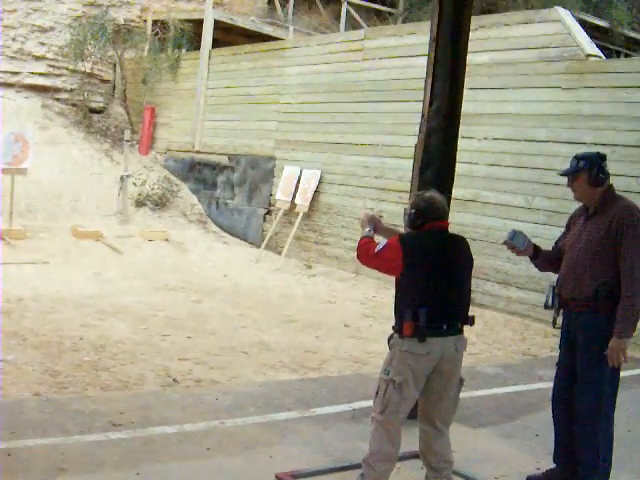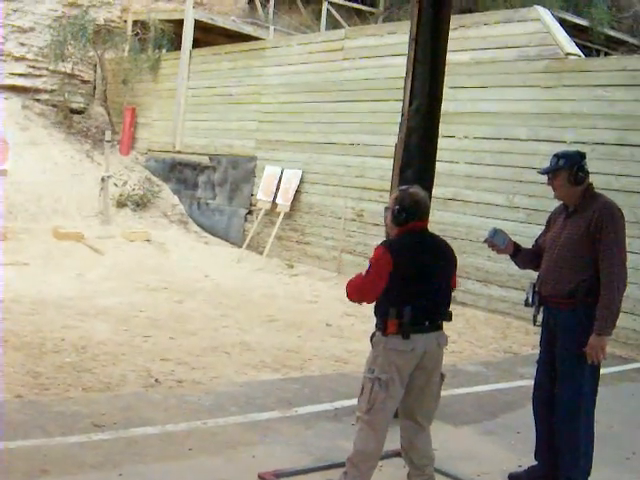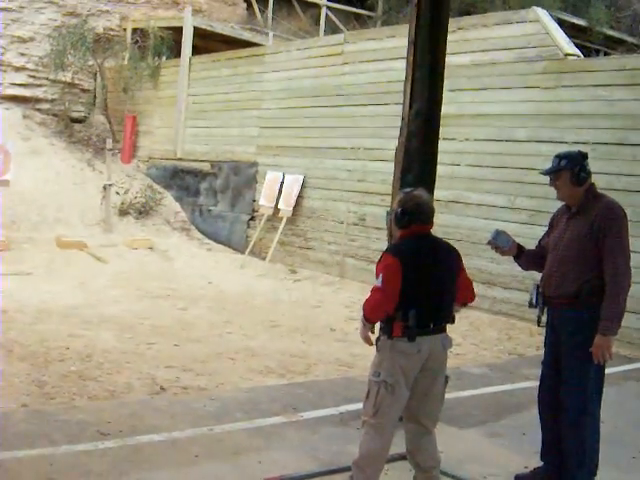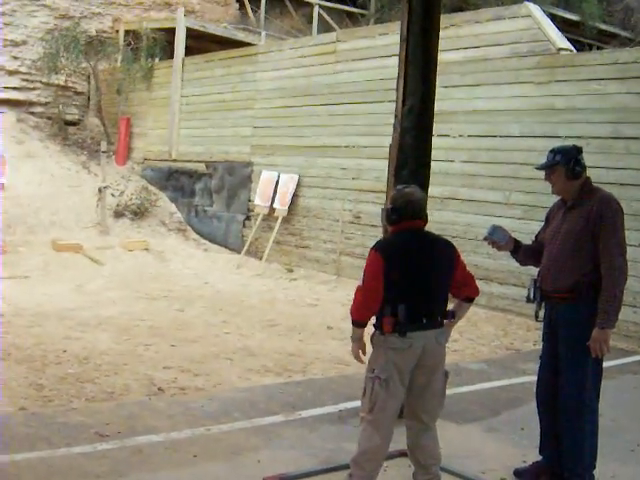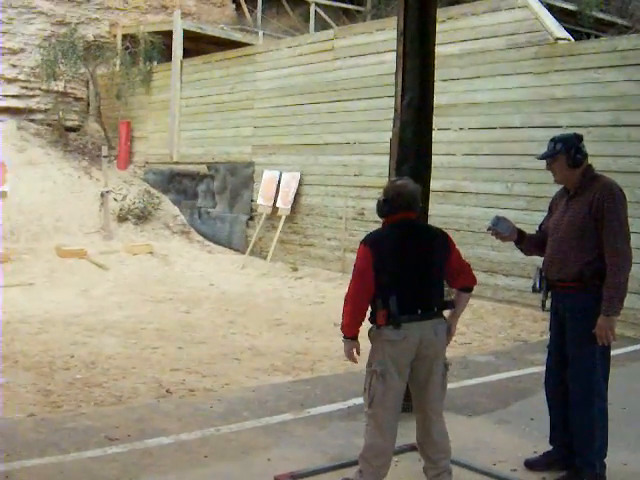
dt=0.4s
person 1, frame 1
right shoulder: (579, 215)
right elbow: (559, 261)
right wrist: (533, 252)
left hip: (601, 320)
right hip: (572, 317)
left knee: (593, 405)
right knee: (563, 398)
person 1, frame 2
left shoulder: (604, 212)
right shoulder: (559, 214)
left elbow: (613, 277)
right elbow: (539, 259)
left wrist: (602, 330)
right wrist: (513, 250)
left hip: (581, 317)
right hip: (552, 313)
left knee: (574, 402)
right knee: (544, 396)
person 1, frame 3
left shoulder: (607, 212)
right shoulder: (562, 214)
left elbow: (618, 277)
right elbow: (543, 260)
left wrist: (607, 331)
right wrist: (517, 252)
left hip: (585, 317)
right hip: (556, 315)
left knee: (579, 402)
right knee: (550, 396)
person 1, frame 4
left shoulder: (603, 206)
right shoulder: (558, 209)
left elbow: (614, 270)
right elbow: (539, 254)
left wrist: (604, 324)
right wrist: (513, 247)
left hip: (583, 312)
right hip: (554, 310)
left knee: (577, 396)
right knee: (548, 392)
person 1, frame 5
left shoulder: (605, 192)
right shoulder: (561, 197)
left elbow: (618, 258)
right elbow: (544, 243)
left wrist: (609, 311)
right wrist: (517, 236)
left hip: (588, 300)
right hip: (561, 299)
left knee: (586, 385)
right knee: (557, 381)
right ankle: (563, 450)
person 2, frame 1
left shoulder: (405, 246)
right shoulder: (461, 247)
left elbow: (367, 253)
left wrist: (368, 230)
right wrist: (387, 231)
left hip: (415, 344)
right hip: (452, 343)
left knee: (388, 418)
right knee: (437, 420)
person 2, frame 2
left shoulder: (391, 249)
right shoulder: (444, 250)
left elbow: (362, 290)
left wrist: (355, 283)
left hip: (397, 341)
right hip: (433, 339)
left knee: (373, 416)
right knee: (419, 416)
person 2, frame 3
left shoulder: (397, 254)
right shoulder: (449, 253)
left elbow: (381, 302)
right elbow: (465, 295)
left wrist: (366, 321)
left hip: (401, 344)
right hip: (437, 342)
left knee: (379, 420)
right knee: (423, 419)
person 2, frame 4
left shoulder: (385, 249)
right shoulder: (445, 248)
left elbow: (367, 299)
right elbow: (468, 292)
left wrist: (357, 334)
right wrist: (447, 324)
left hip: (396, 340)
right hip: (433, 339)
left knee: (377, 416)
right knee: (424, 415)
person 2, frame 5
left shoulder: (374, 243)
right shoulder: (438, 239)
left elbow: (358, 294)
right elbow: (465, 281)
left wrist: (349, 335)
right wrist: (452, 319)
left hip: (393, 333)
right hip: (433, 329)
left knee: (382, 411)
right knee: (431, 408)
